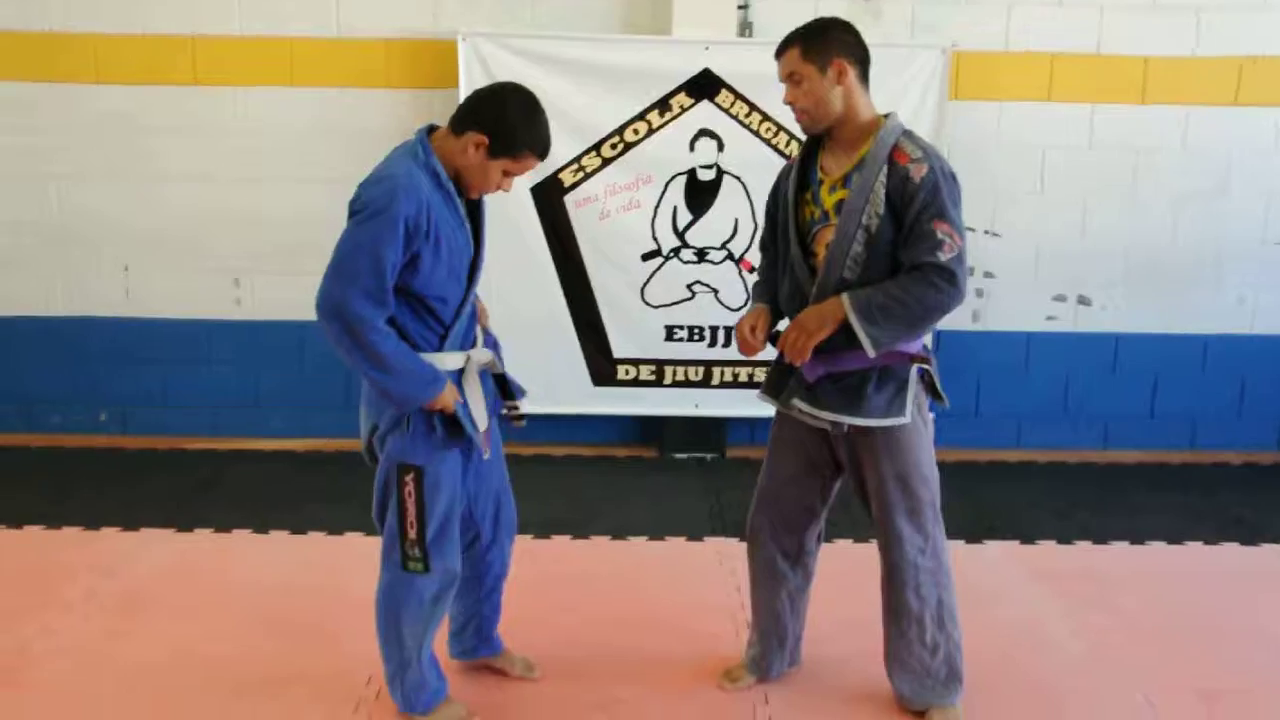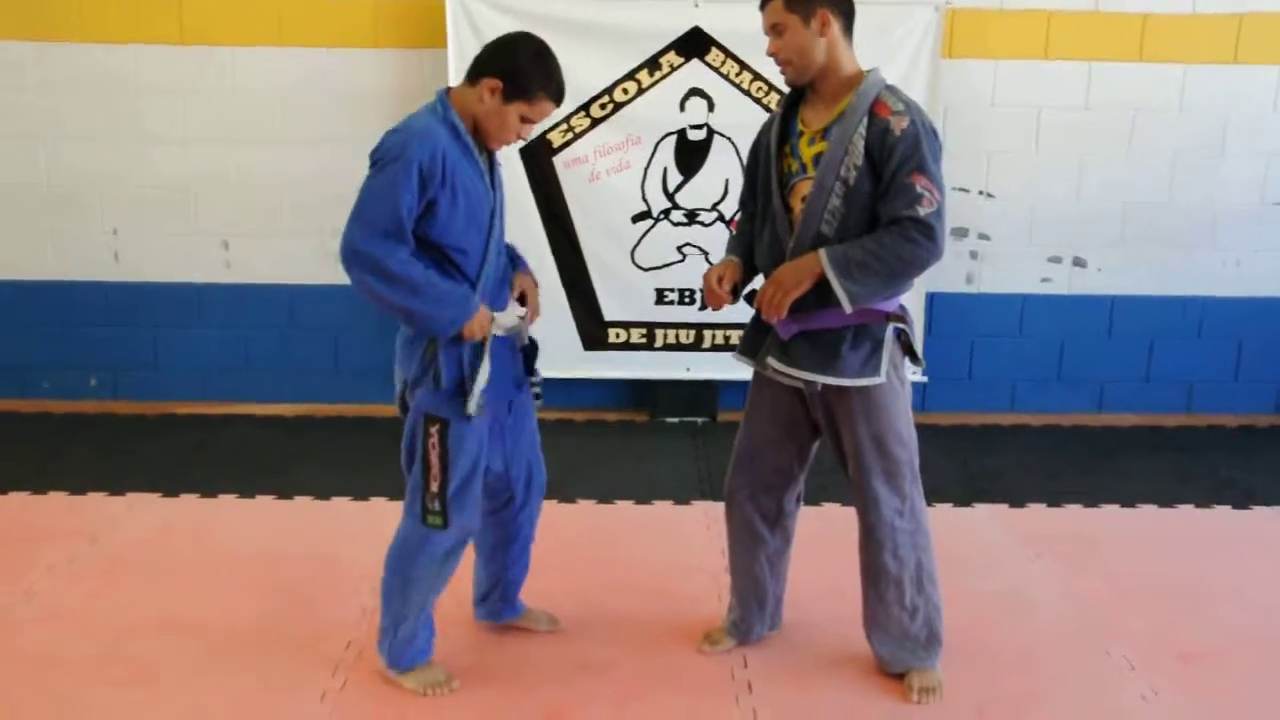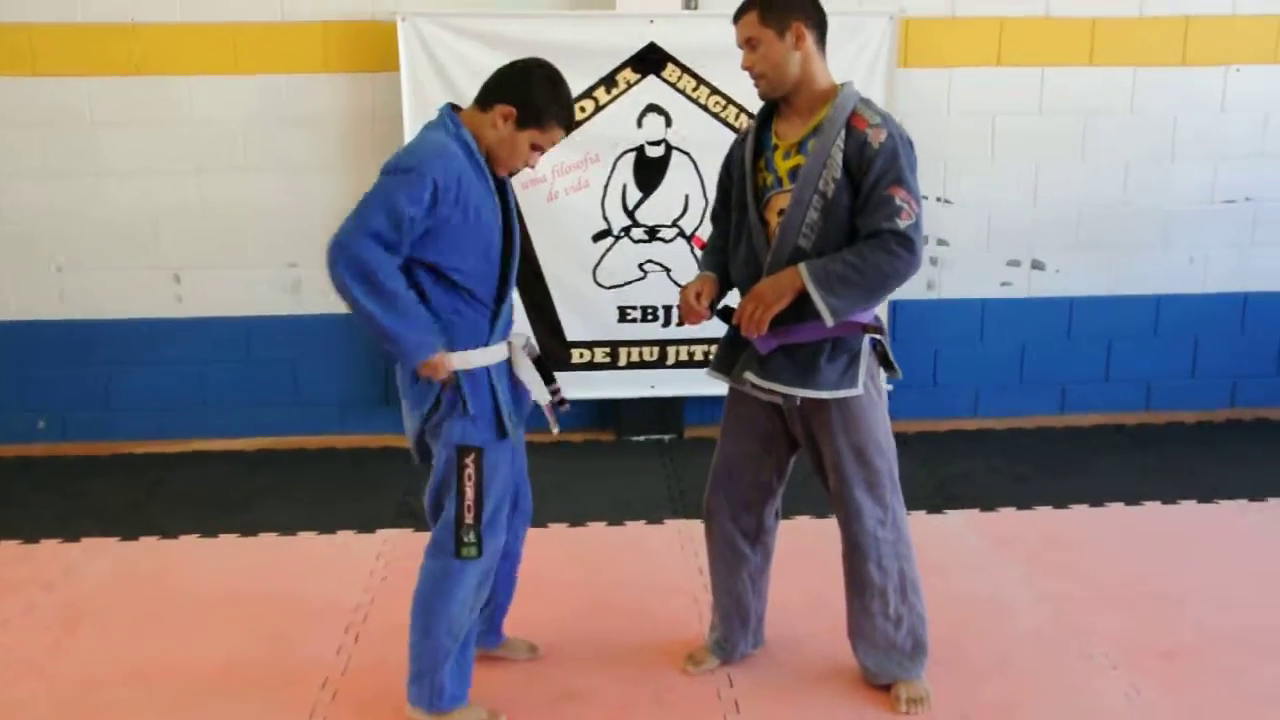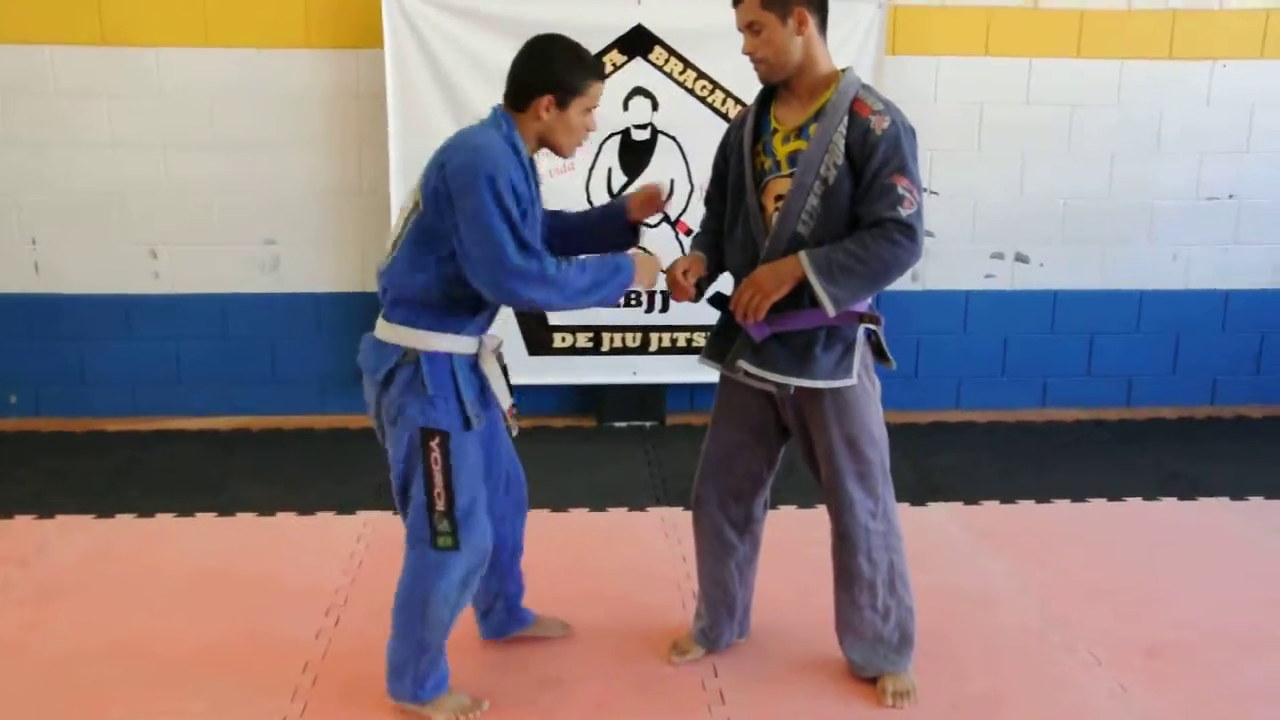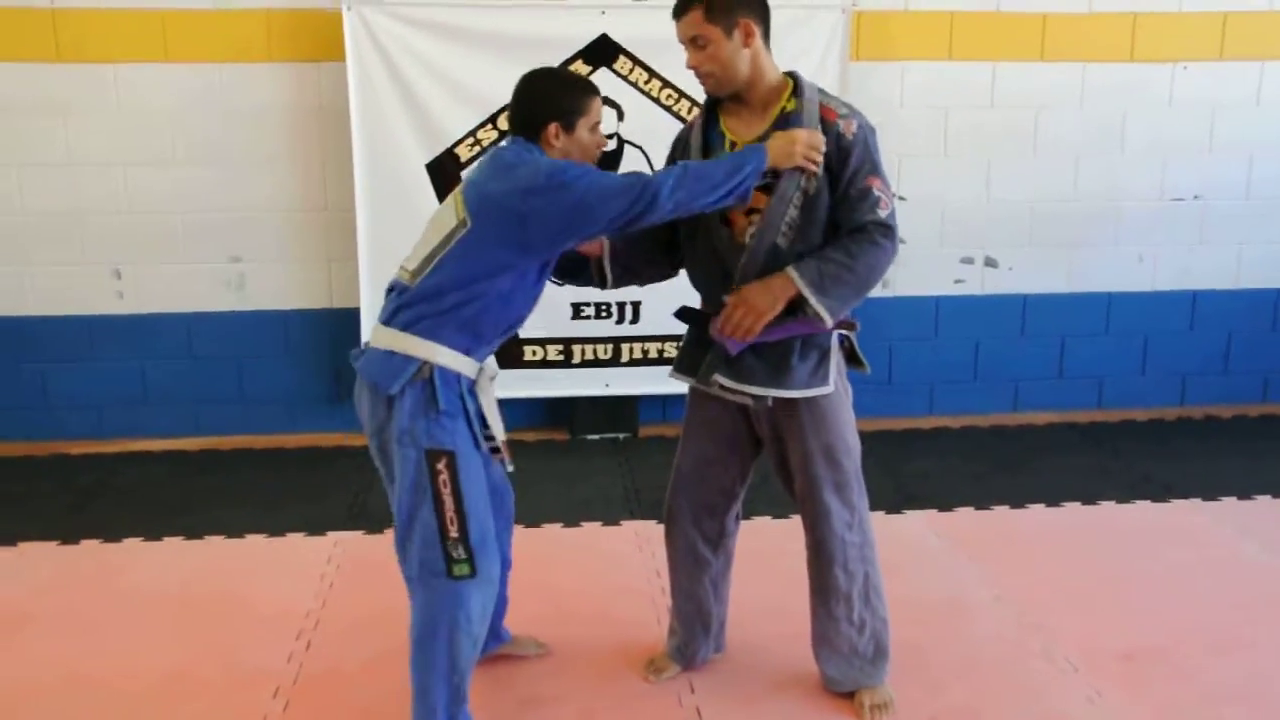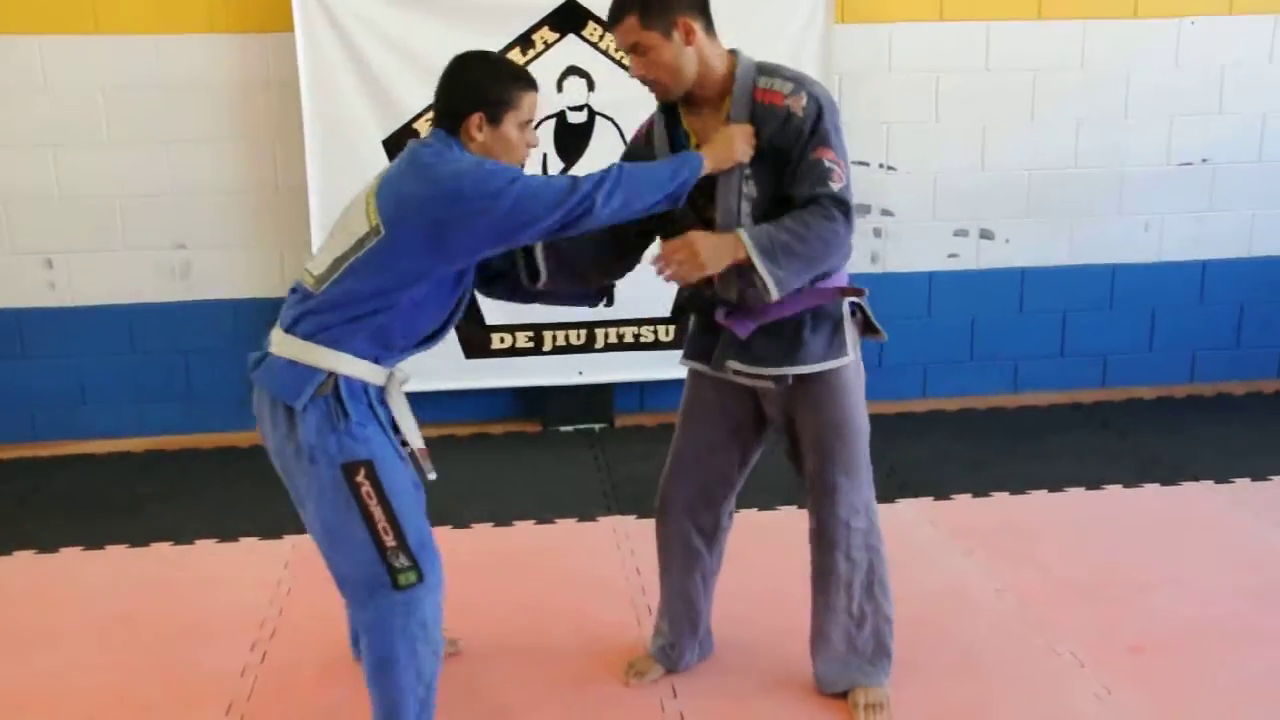
dt=0.7s
person 1, frame 1
left shoulder: (914, 167)
right shoulder: (799, 171)
left elbow: (942, 281)
left wrist: (839, 312)
right wrist: (764, 309)
left hip: (884, 390)
right hip: (807, 384)
left knee: (909, 546)
right knee: (775, 529)
right ankle: (770, 654)
person 1, frame 2
left shoulder: (895, 122)
right shoulder: (780, 125)
left elbow: (920, 237)
left wrist: (817, 266)
right wrist: (736, 262)
left hip: (861, 347)
right hip: (784, 340)
left knee: (888, 504)
right knee: (754, 488)
left ankle: (909, 648)
right ankle: (751, 615)
person 1, frame 3
left shoulder: (870, 135)
right shoulder: (752, 141)
left elbow: (898, 249)
right elbow: (728, 230)
left wrist: (798, 281)
right wrist: (712, 277)
left hip: (836, 360)
right hip: (759, 355)
left knee: (869, 518)
right knee: (732, 507)
left ankle: (895, 660)
right ankle: (733, 634)
person 1, frame 4
left shoulder: (873, 123)
right shoulder: (749, 125)
left elbow: (898, 237)
right elbow: (721, 216)
left wrist: (796, 270)
right wrist: (698, 264)
left hip: (831, 349)
right hip: (751, 343)
left knee: (861, 509)
right knee: (721, 495)
left ankle: (882, 652)
right ankle: (717, 623)
person 1, frame 5
left shoulder: (837, 127)
right shoulder: (695, 141)
left elbow: (875, 238)
right elbow: (664, 246)
left wrist: (786, 287)
right wrist: (595, 250)
left hip: (804, 359)
right hip: (720, 356)
left knee: (835, 519)
right knee: (694, 511)
right ankle: (693, 640)
person 1, frame 6
left shoulder: (793, 102)
right shoulder: (656, 137)
left elbow: (831, 218)
right elbow: (609, 248)
left wrist: (734, 248)
right wrist: (521, 251)
left hip: (812, 336)
right hip: (724, 344)
left knee: (842, 509)
right knee: (687, 502)
right ankle: (679, 643)
person 2, frame 1
left shoulder: (448, 175)
right shoulder: (398, 193)
right elbow: (343, 305)
left wrist: (468, 310)
right wrist: (423, 386)
left hip: (465, 385)
right hip: (417, 402)
left knee: (490, 526)
right knee: (425, 558)
left ankle: (476, 643)
person 2, frame 2
left shoulder: (479, 144)
right shoulder: (417, 146)
right elbow: (365, 250)
left wrist: (517, 271)
right wrist: (457, 313)
left hip: (499, 347)
right hip: (446, 358)
left knee: (519, 487)
right knee: (443, 514)
left ankle: (499, 604)
right ankle: (403, 650)
person 2, frame 3
left shoulder: (475, 159)
right shoulder: (431, 164)
right elbow: (354, 256)
left wrist: (494, 328)
right wrist: (419, 347)
left hip: (491, 372)
right hip: (458, 384)
left knee: (506, 518)
right knee: (467, 542)
left ankle: (481, 633)
person 2, frame 4
left shoulder: (508, 156)
right shoulder: (480, 160)
left elbow: (539, 234)
right elbow: (518, 275)
left wrist: (619, 213)
right wrist: (623, 270)
left hip: (458, 363)
right hip: (420, 369)
left knee: (499, 495)
right knee: (453, 533)
left ankle: (503, 615)
person 2, frame 5
left shoulder: (512, 175)
right shoulder: (536, 183)
right elbow: (651, 196)
left wrist: (587, 251)
right wrist: (767, 157)
left hip: (424, 377)
right hip: (418, 385)
left knee: (490, 509)
right knee: (455, 567)
left ankle: (481, 636)
person 2, frame 6
left shoulder: (431, 174)
right shoulder: (458, 185)
left elbow: (496, 268)
right elbow: (583, 202)
right wrist: (705, 160)
left hip: (333, 384)
right hip: (320, 398)
left knee: (401, 506)
right knee: (407, 577)
left ankle: (386, 645)
